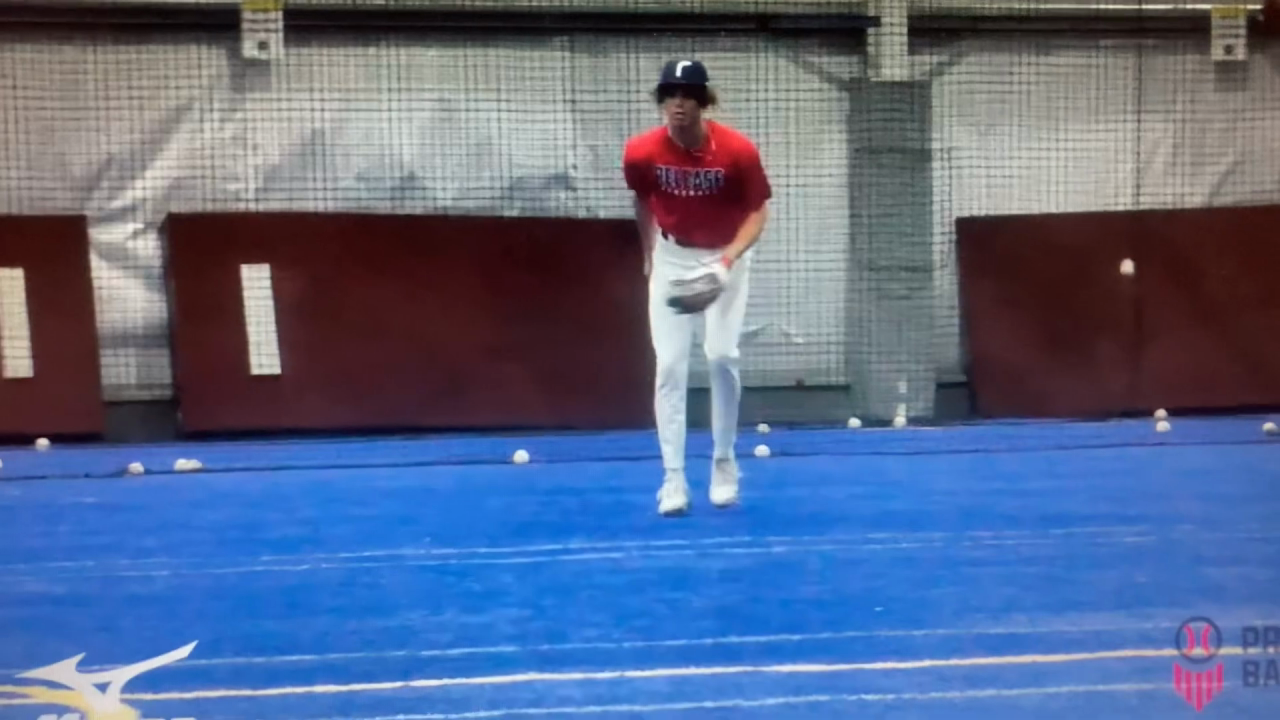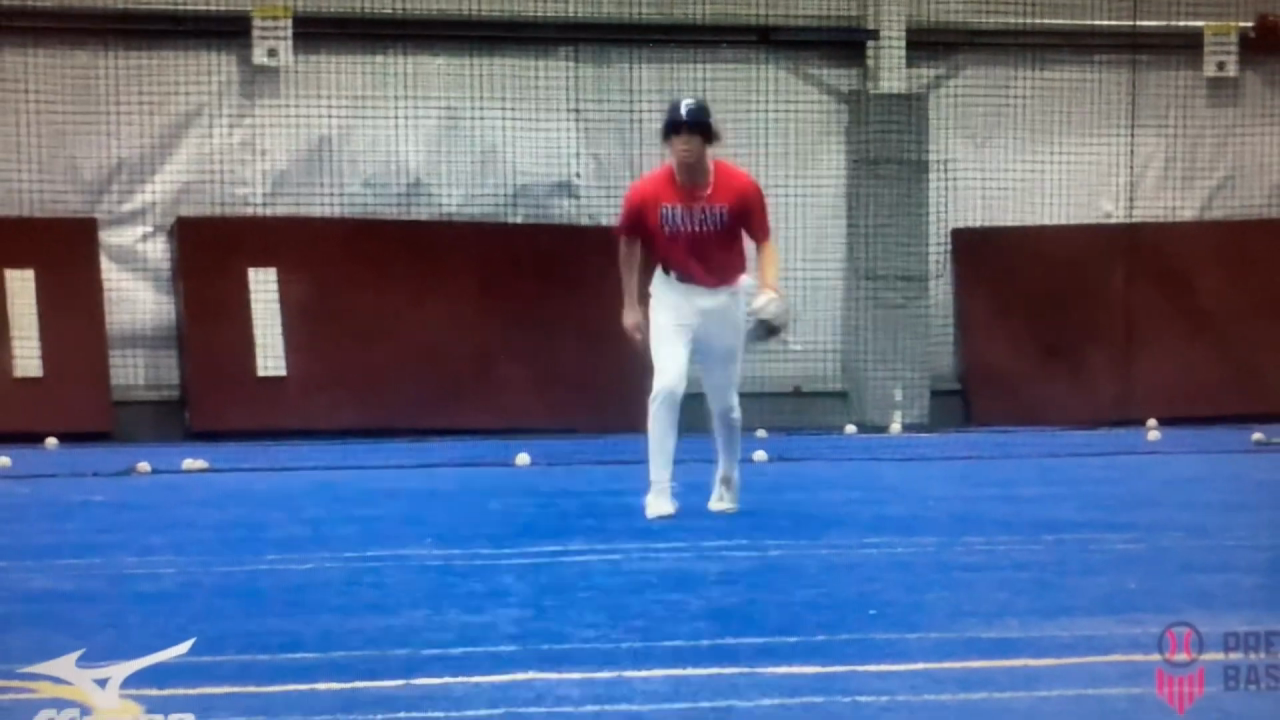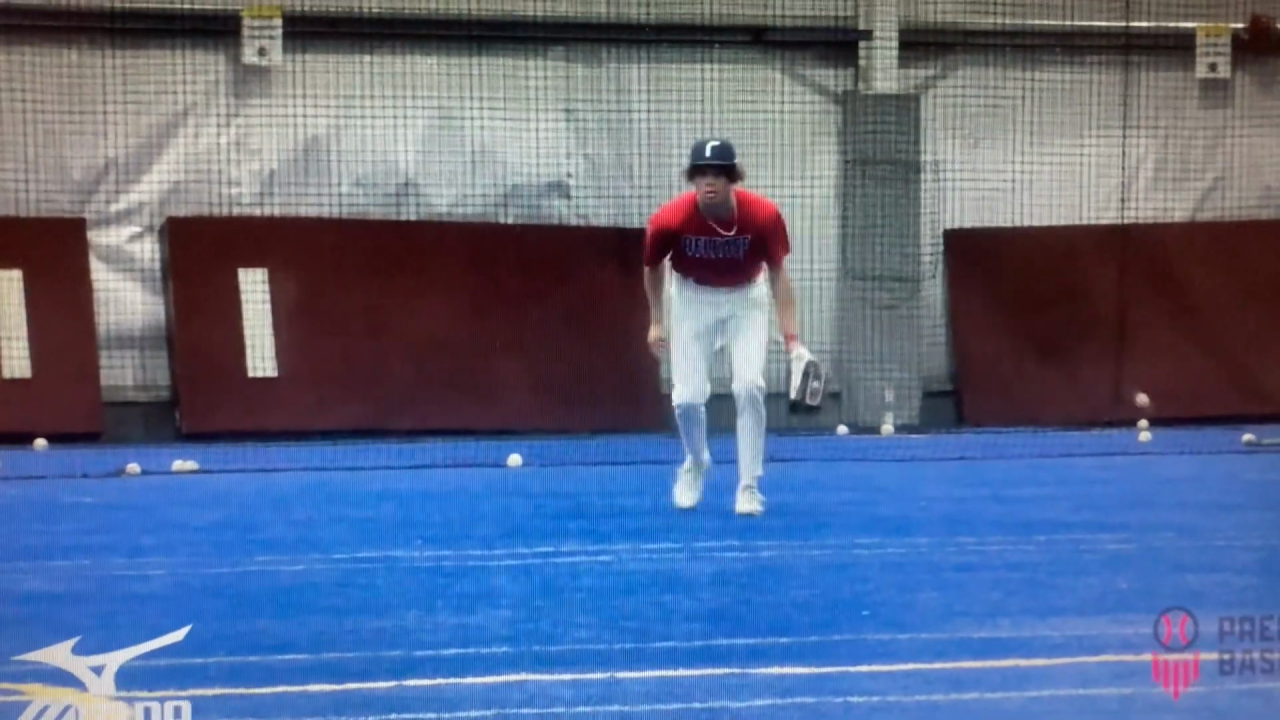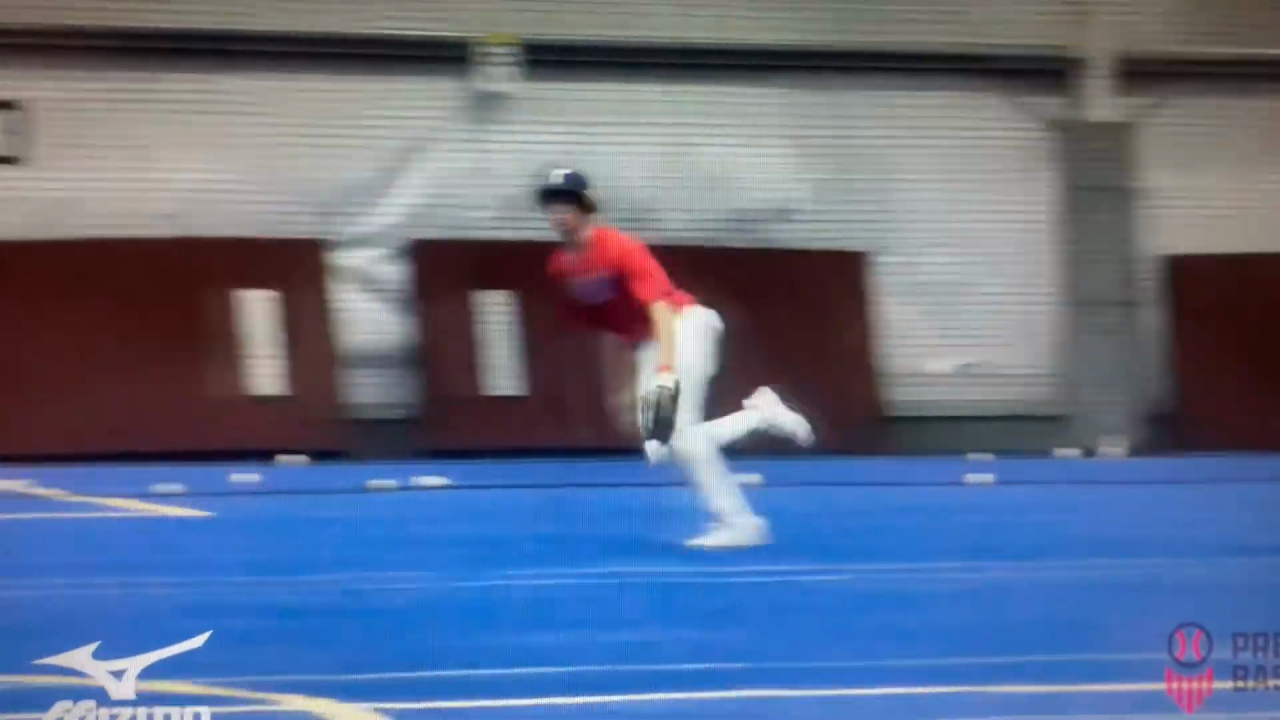
dt=1s
person 1, frame 1
left shoulder: (738, 150)
right shoulder: (641, 151)
left elbow: (757, 212)
left wrist: (726, 261)
right wrist: (649, 255)
left hip: (726, 257)
right hip: (671, 258)
left knee: (722, 357)
right knee: (670, 366)
left ankle: (724, 463)
right ankle: (674, 478)
person 1, frame 2
left shoulder: (741, 186)
right shoulder: (646, 191)
left elbow: (764, 241)
right elbow: (629, 244)
left wrist: (768, 288)
right wrist: (631, 304)
left hip: (726, 298)
right hip: (671, 296)
left knee: (724, 405)
right knee: (668, 385)
left ankle: (726, 479)
right ankle: (660, 490)
person 1, frame 3
left shoulder: (763, 214)
right shoulder: (670, 217)
left elbow: (777, 272)
right elbow: (652, 265)
left wrist: (791, 337)
right wrist: (656, 322)
left hip: (747, 297)
right hip: (692, 297)
left knee: (749, 386)
right knee: (688, 398)
left ankle: (749, 486)
right ankle: (696, 462)
person 1, frame 4
left shoulder: (621, 248)
right shoulder: (562, 267)
left elbow: (662, 306)
left wrist: (666, 369)
right wrist: (621, 388)
left hip: (685, 327)
right hip: (651, 345)
left knee: (680, 435)
right knee: (664, 449)
left ankle: (738, 523)
right ankle: (759, 413)
